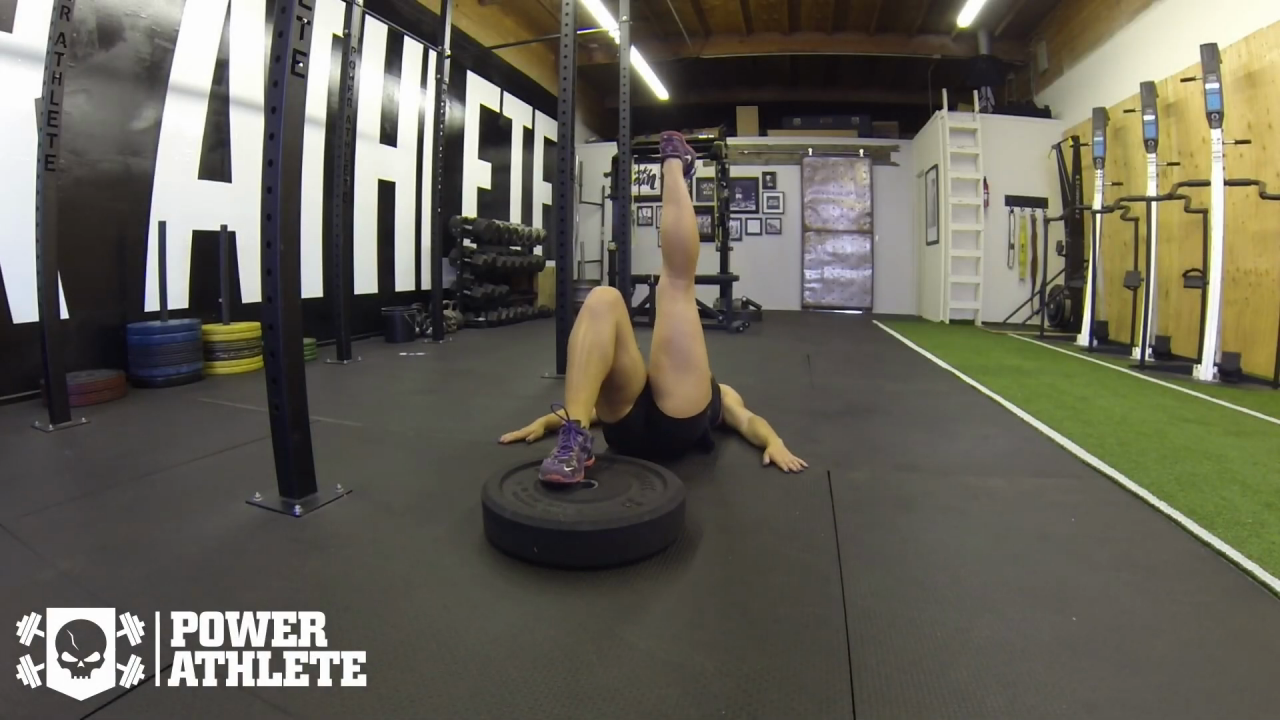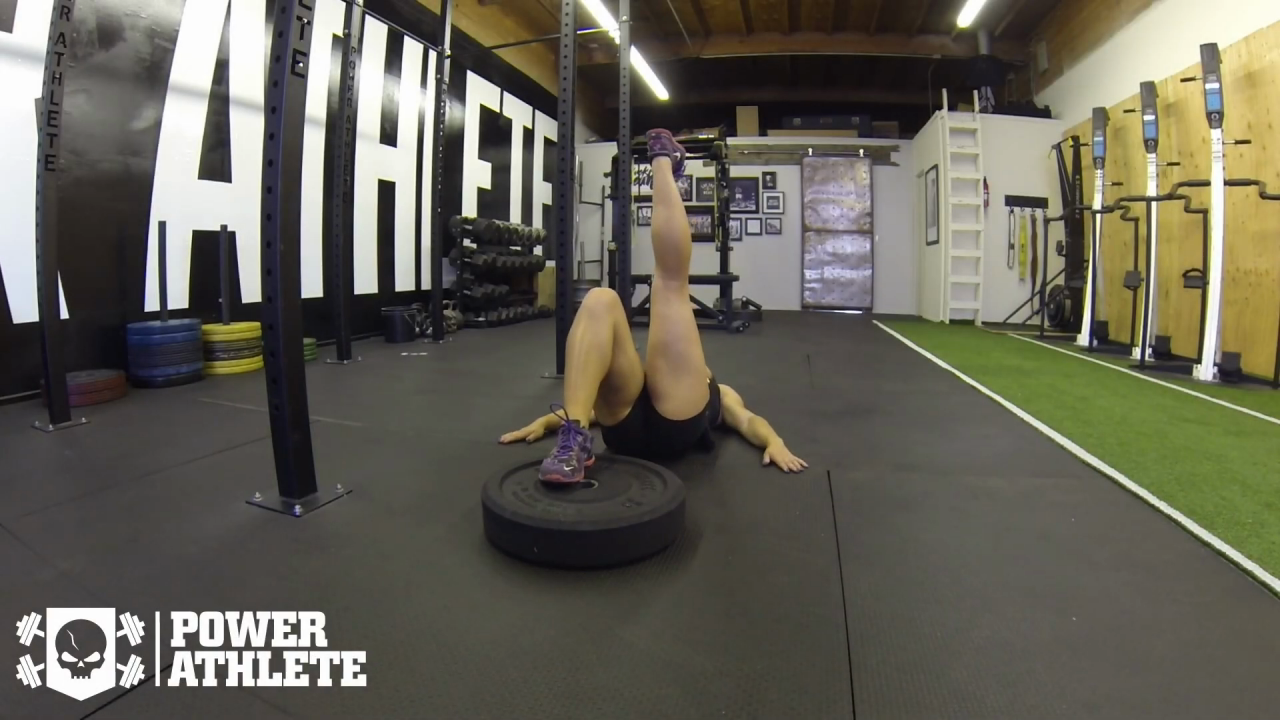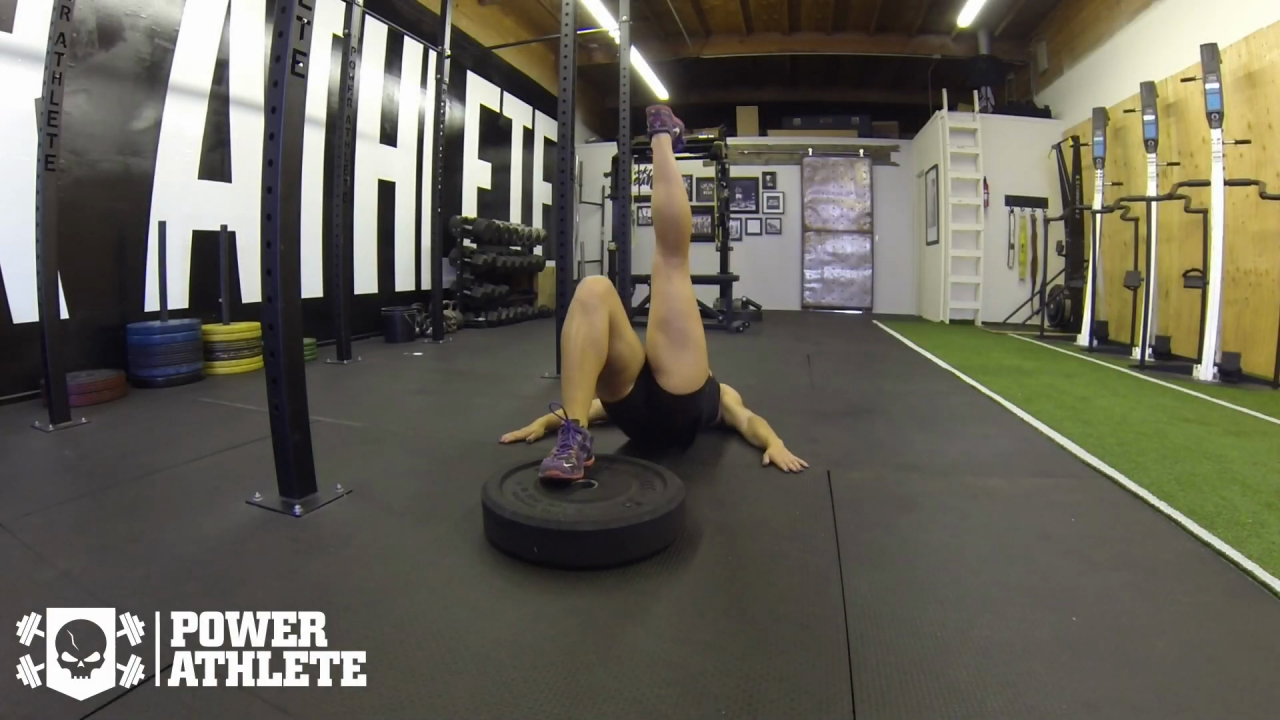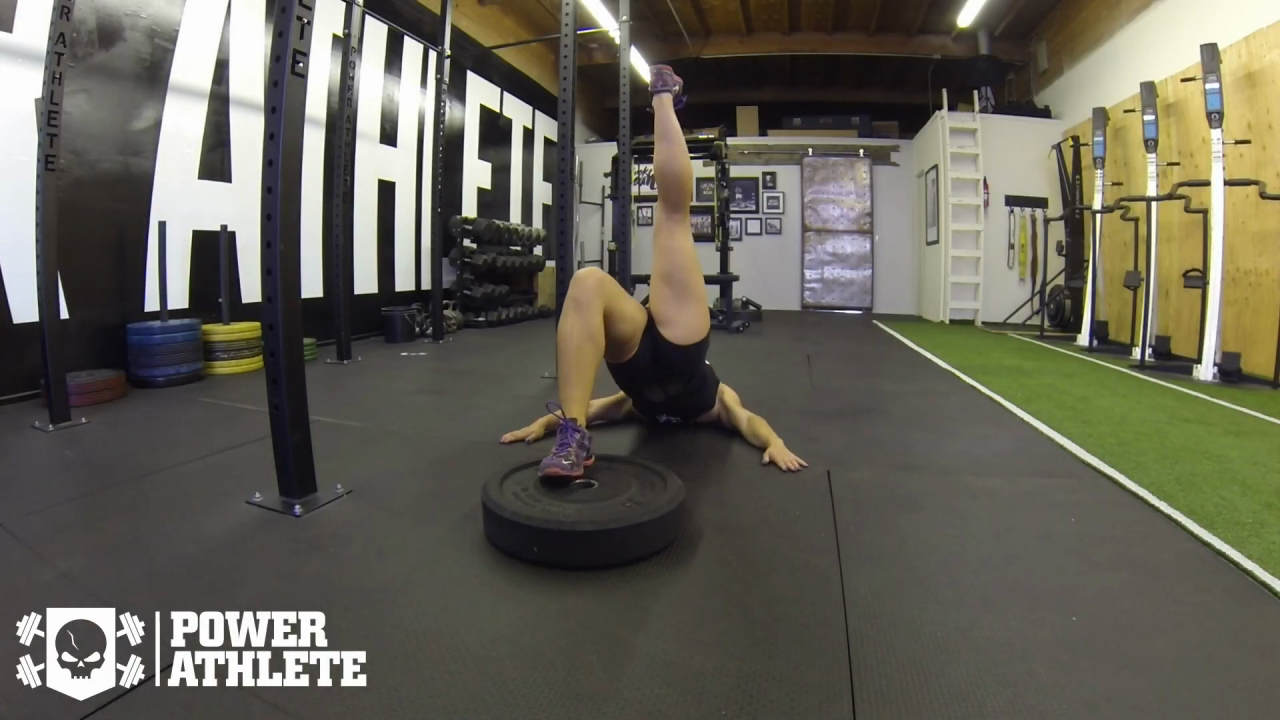
dt=0.4s
person 1, frame 1
left shoulder: (720, 393)
right shoulder: (636, 387)
left elbow: (747, 420)
right elbow: (598, 403)
left wrist: (774, 442)
right wrist: (545, 422)
left hip: (678, 422)
right hip: (628, 424)
left knee: (676, 282)
right knee: (602, 299)
right ankle: (574, 439)
person 1, frame 2
left shoulder: (720, 393)
right shoulder: (640, 384)
left elbow: (747, 420)
right elbow: (598, 404)
left wrist: (774, 441)
right wrist: (546, 421)
left hip: (675, 424)
right hip: (628, 425)
right knee: (600, 301)
right ankle: (573, 440)
person 1, frame 3
left shoulder: (719, 393)
right shoulder: (631, 387)
left elbow: (746, 420)
right elbow: (597, 401)
left wrist: (775, 444)
left hip: (678, 404)
right hip: (635, 403)
right knee: (593, 290)
right ankle: (573, 438)
person 1, frame 4
left shoulder: (716, 394)
right elbow: (597, 406)
left wrist: (775, 443)
left hip: (679, 354)
right hip: (641, 363)
right ankle: (573, 437)
